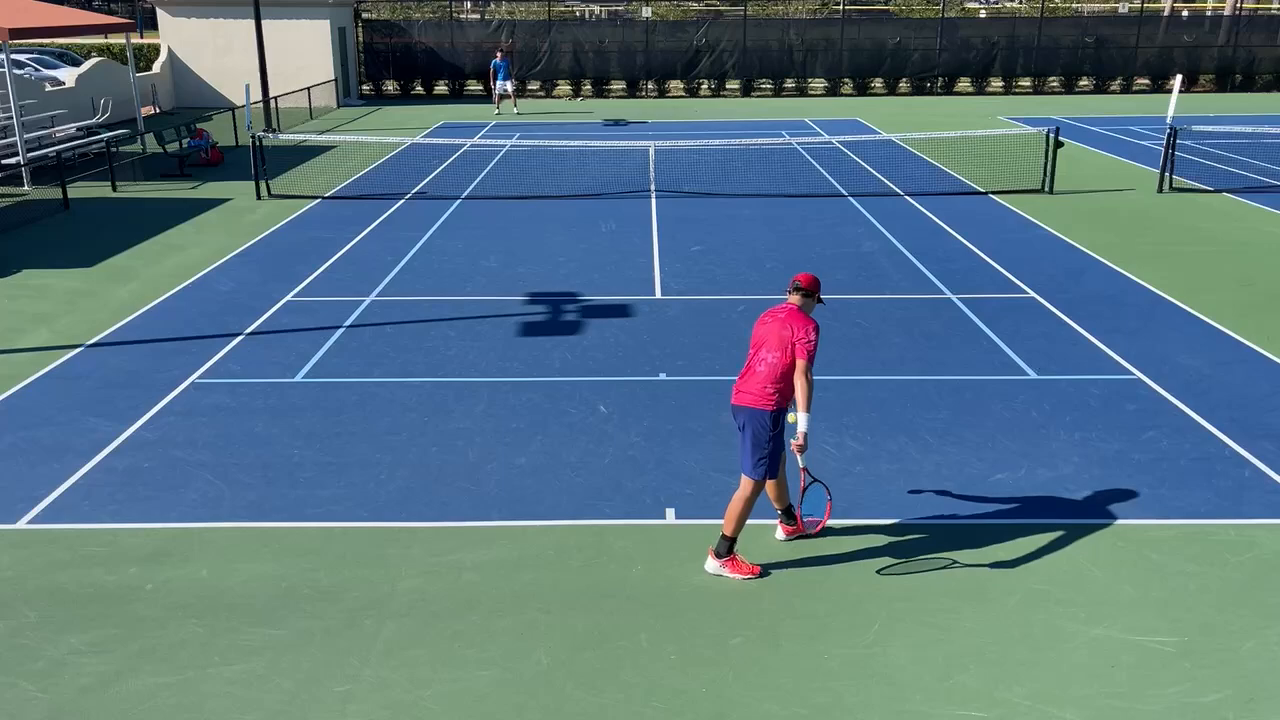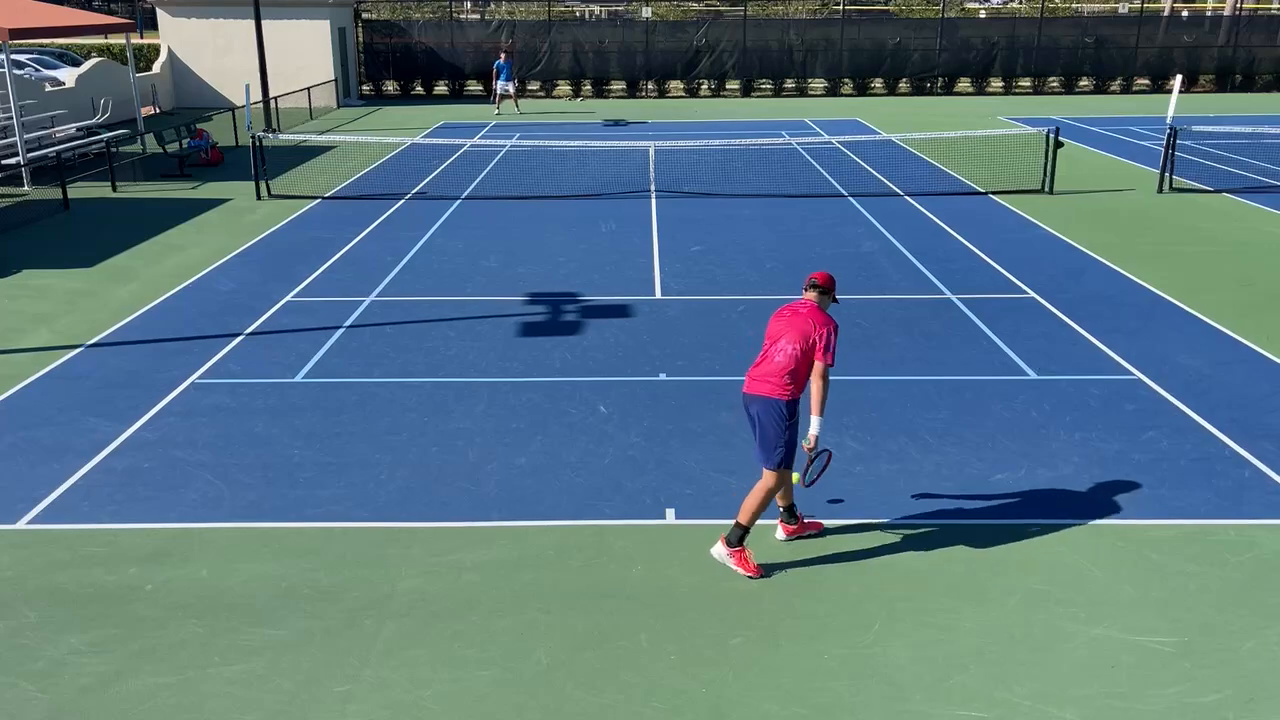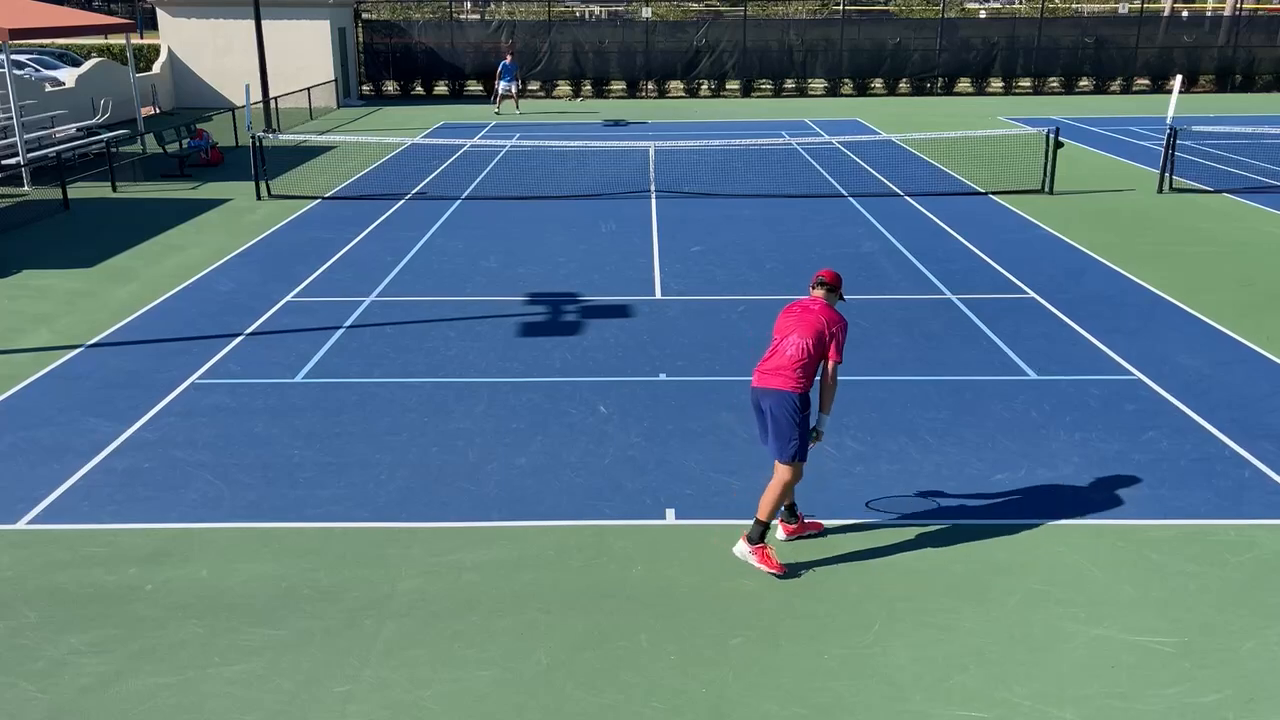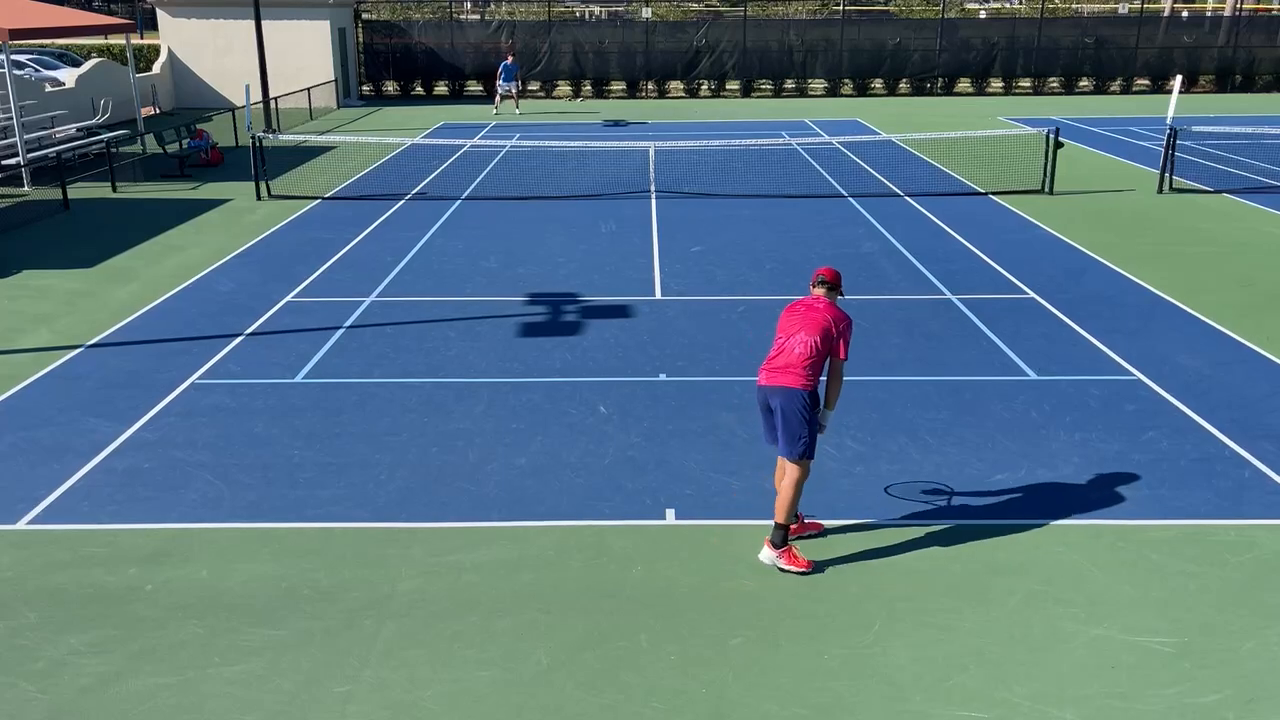
dt=0.2s
person 1, frame 1
left shoulder: (766, 316)
right shoulder: (806, 325)
right elbow: (801, 376)
left wrist: (789, 404)
right wrist: (803, 426)
left hip: (742, 398)
right hip: (763, 407)
left knee: (775, 462)
right knee: (753, 483)
left ankle: (789, 522)
right ankle: (720, 555)
person 1, frame 2
left shoulder: (781, 312)
right shoulder: (825, 323)
right elbow: (818, 378)
right wrist: (815, 428)
left hip: (752, 390)
right hip: (776, 398)
left knee: (781, 460)
right knee: (773, 478)
left ankle: (790, 522)
right ankle: (730, 544)
person 1, frame 3
left shoulder: (789, 310)
right shoulder: (836, 321)
right elbow: (829, 377)
right wrist: (821, 422)
left hip: (759, 385)
right hip: (786, 392)
left knee: (784, 457)
right knee: (790, 472)
left ankle: (790, 521)
right ankle: (752, 542)
person 1, frame 4
left shoulder: (790, 309)
right shoulder: (840, 319)
right elbow: (835, 374)
right wrist: (825, 416)
left hip: (766, 384)
right hip: (795, 390)
left knee: (786, 455)
right knee: (797, 469)
left ankle: (791, 522)
right ankle: (776, 546)
